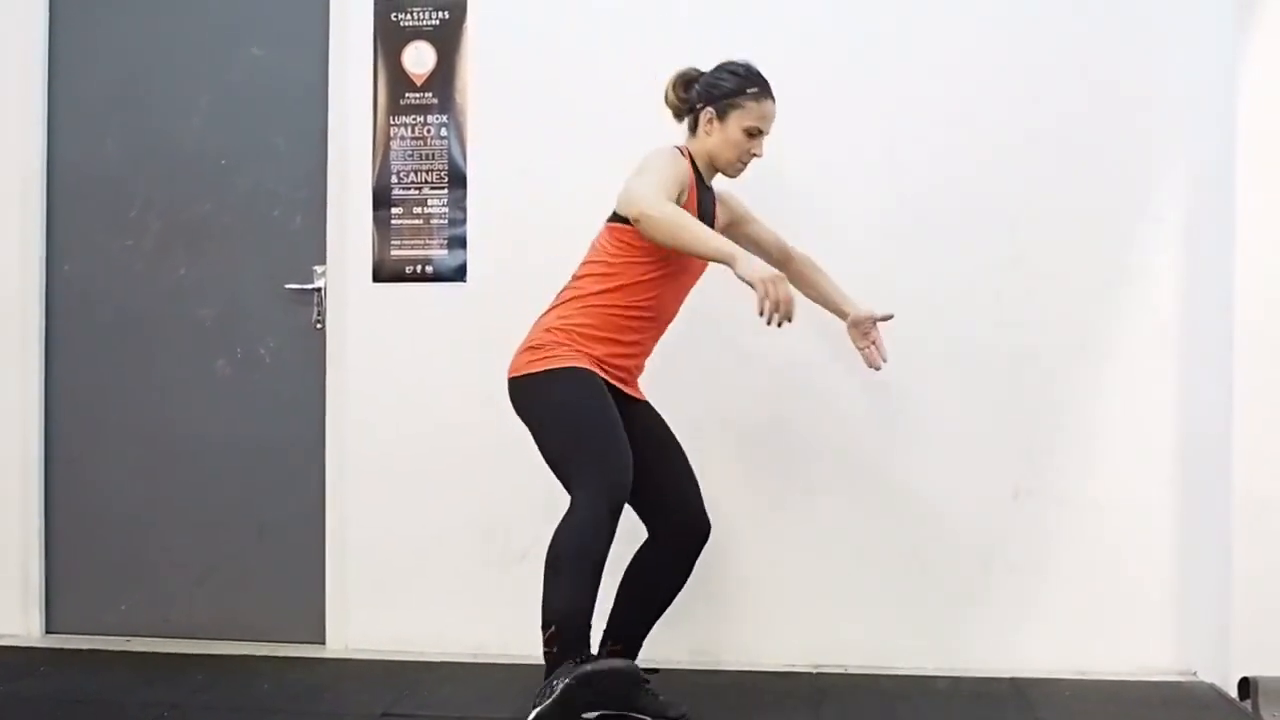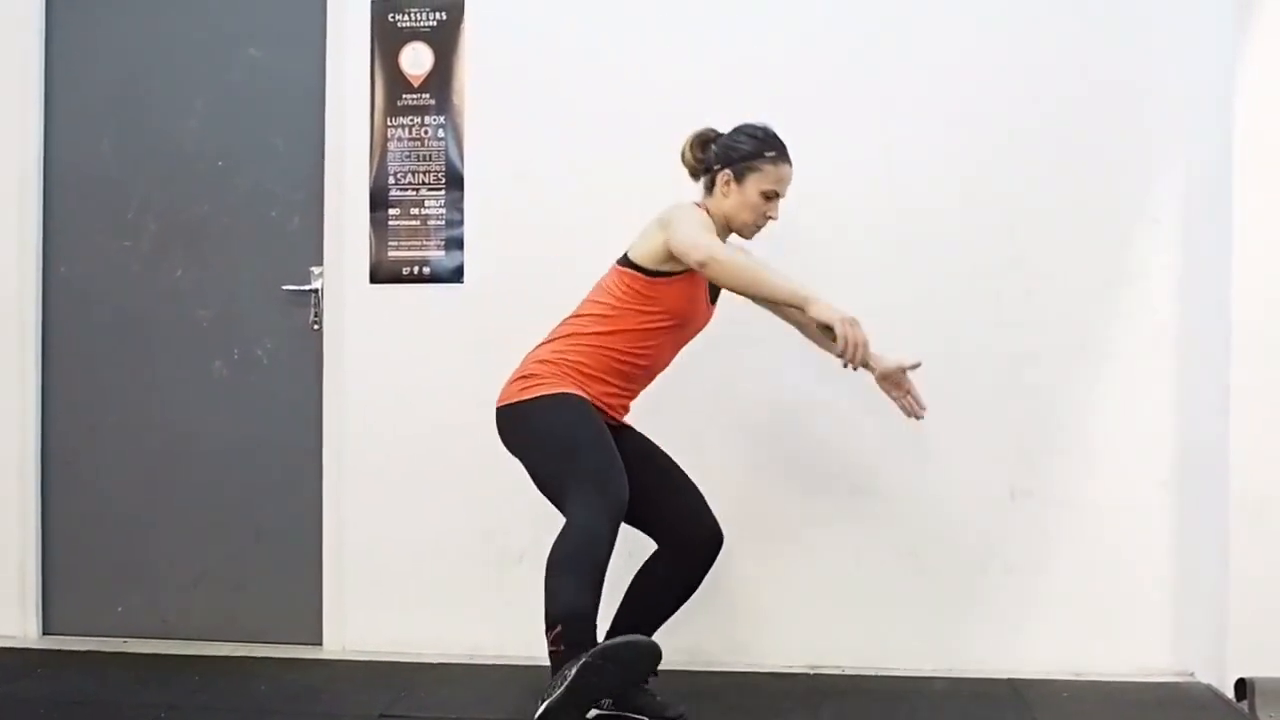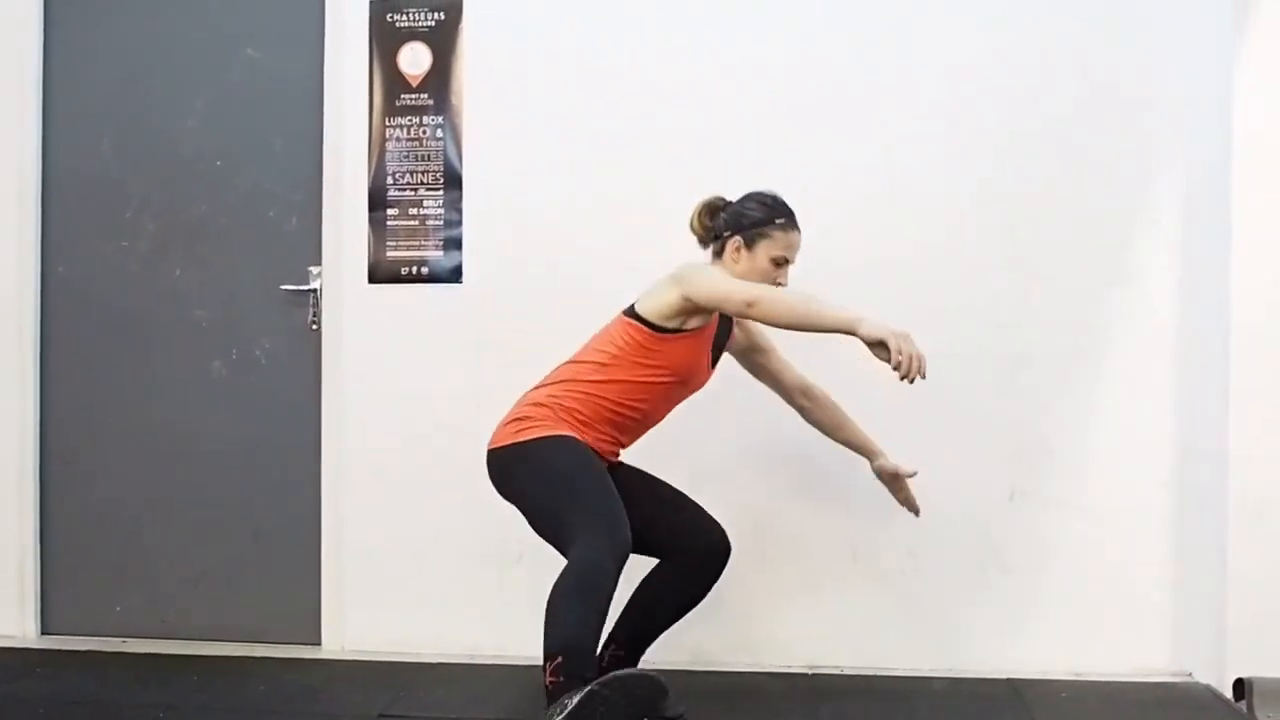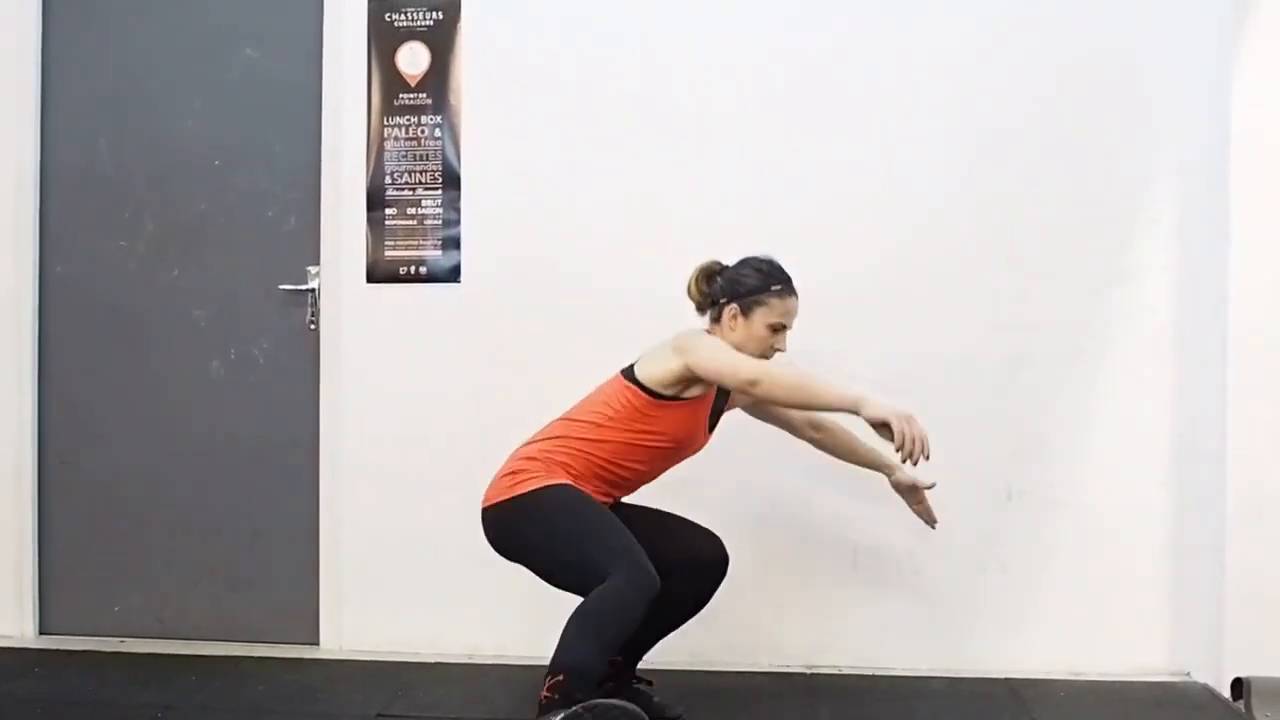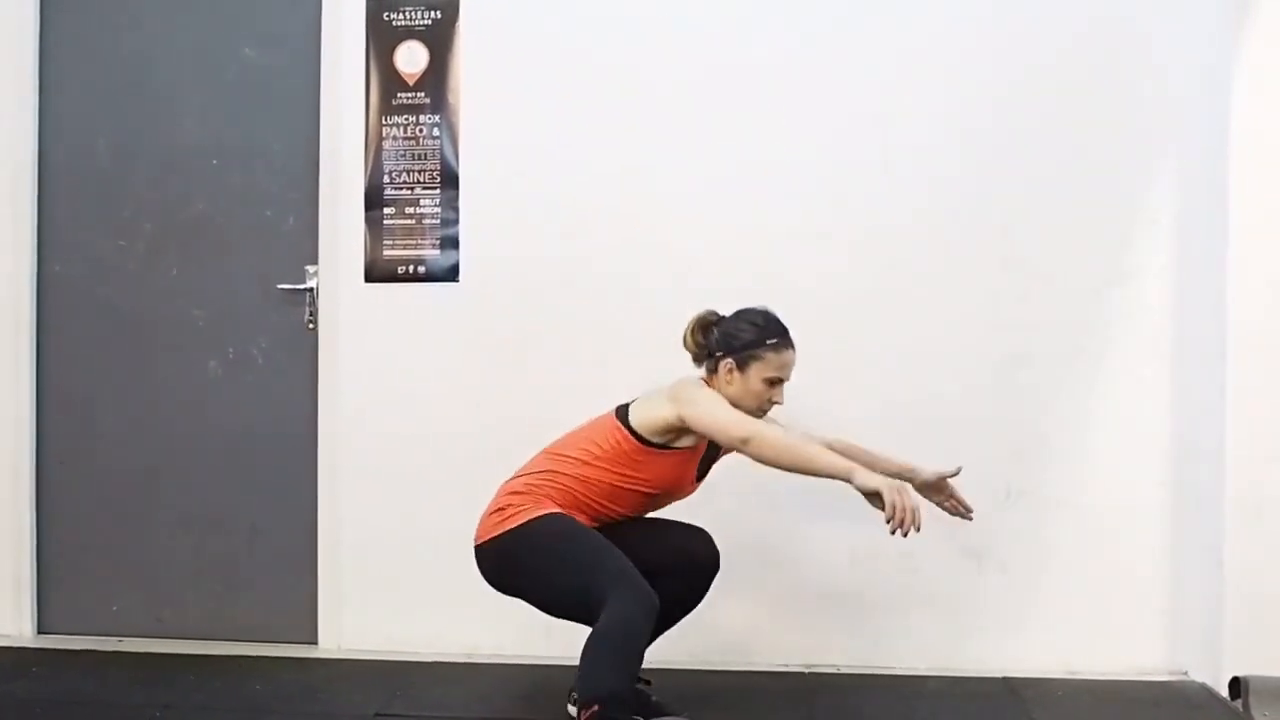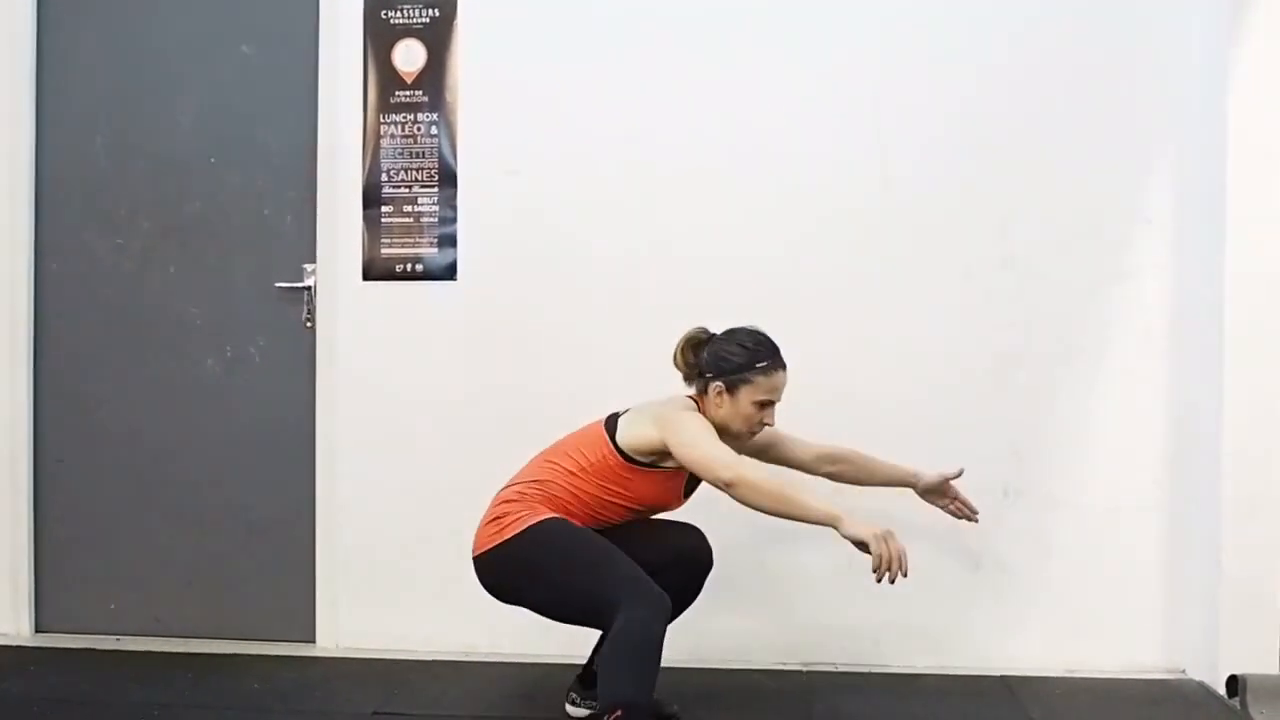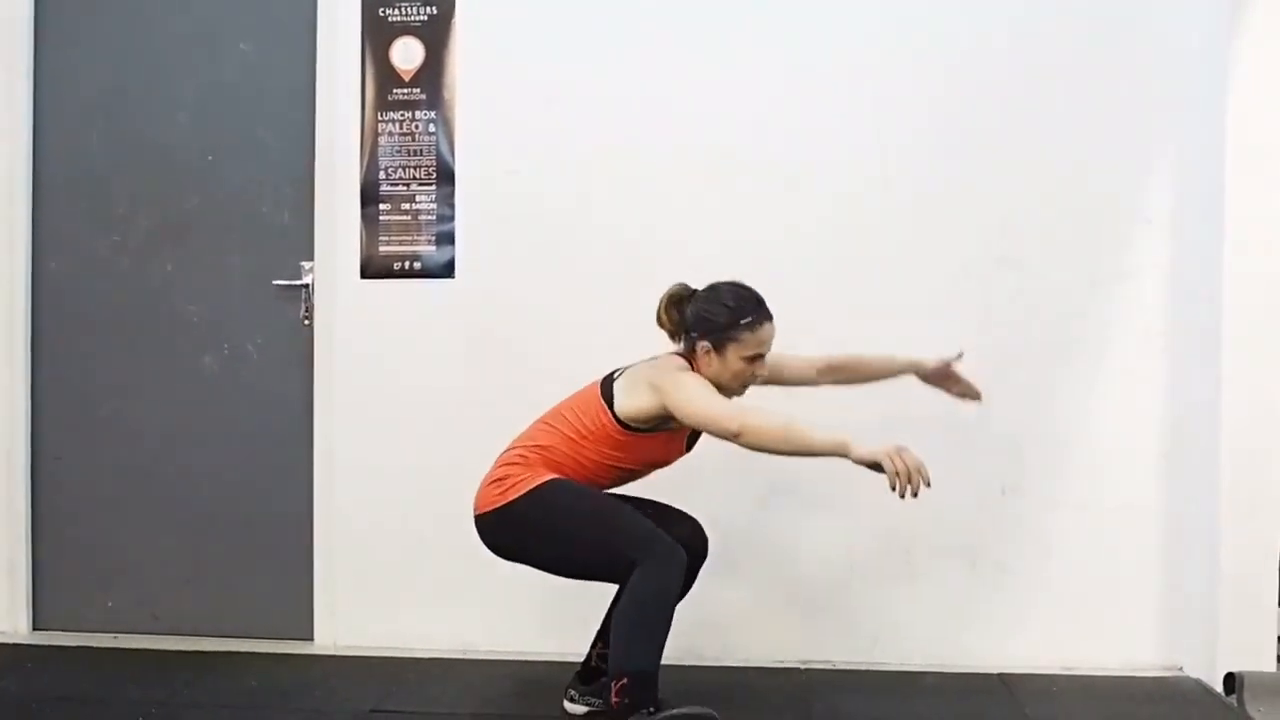
dt=0.2s
person 1, frame 1
left shoulder: (716, 205)
right shoulder: (668, 165)
left elbow: (785, 257)
right elbow: (644, 209)
left wrist: (849, 313)
right wrist: (739, 262)
left hip: (614, 380)
right hip: (559, 361)
left knee: (683, 524)
right knee: (604, 488)
person 1, frame 2
left shoulder: (721, 253)
right shoulder: (684, 221)
left elbow: (797, 311)
right elbow: (704, 257)
left wrist: (876, 364)
right wrist: (818, 306)
left hip: (597, 411)
right hip: (547, 393)
left knee: (696, 535)
right knee: (600, 503)
right ankle: (572, 669)
person 1, frame 3
left shoulder: (732, 330)
right shoulder: (693, 282)
left elbow: (799, 392)
right elbow: (752, 299)
left wrist: (876, 457)
right wrist: (861, 326)
left hip: (588, 452)
right hip: (536, 438)
left knee: (703, 547)
right knee: (604, 542)
left ankle: (609, 675)
person 1, frame 4
left shoulder: (728, 386)
right shoulder: (693, 351)
left elbow: (810, 425)
right elbow: (760, 377)
left wrist: (892, 471)
right wrist: (866, 404)
left hip: (580, 497)
right hip: (527, 493)
left knee: (703, 560)
right knee: (633, 579)
left ankle: (610, 679)
person 1, frame 5
left shoulder: (722, 418)
right shoulder: (688, 400)
left elbow: (819, 447)
right elbow: (751, 440)
left wrist: (914, 478)
right wrist: (860, 476)
left hip: (572, 525)
right hip: (518, 525)
left knee: (694, 557)
right knee: (632, 601)
person 1, frame 6
left shoulder: (720, 430)
right shoulder: (677, 420)
left elbow: (821, 458)
right elbow: (737, 481)
left wrist: (916, 481)
right wrist: (843, 521)
left hip: (563, 531)
right hip: (513, 534)
left knee: (686, 554)
right knee: (642, 605)
person 1, frame 7
left shoulder: (707, 377)
right shoulder: (670, 379)
left elbow: (820, 370)
right elbow: (742, 427)
left wrist: (917, 368)
right wrist: (853, 446)
left hip: (556, 495)
right hip: (514, 497)
left knee: (684, 543)
right knee: (660, 558)
